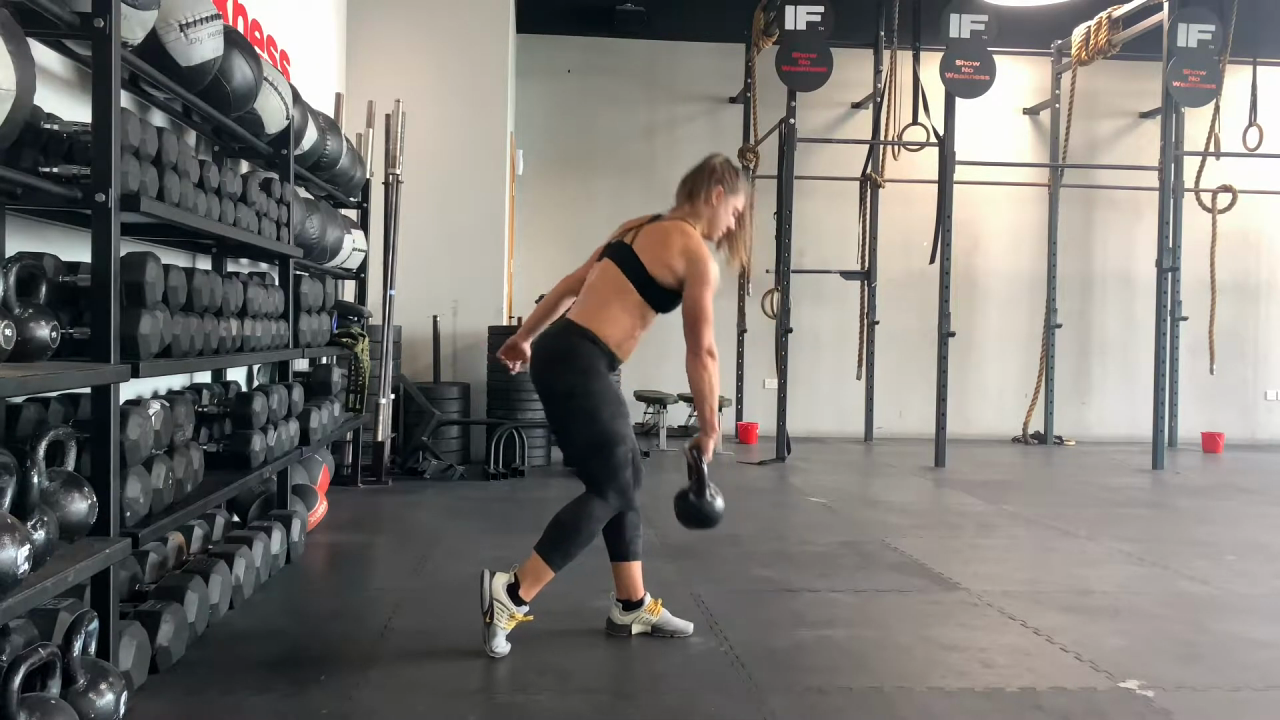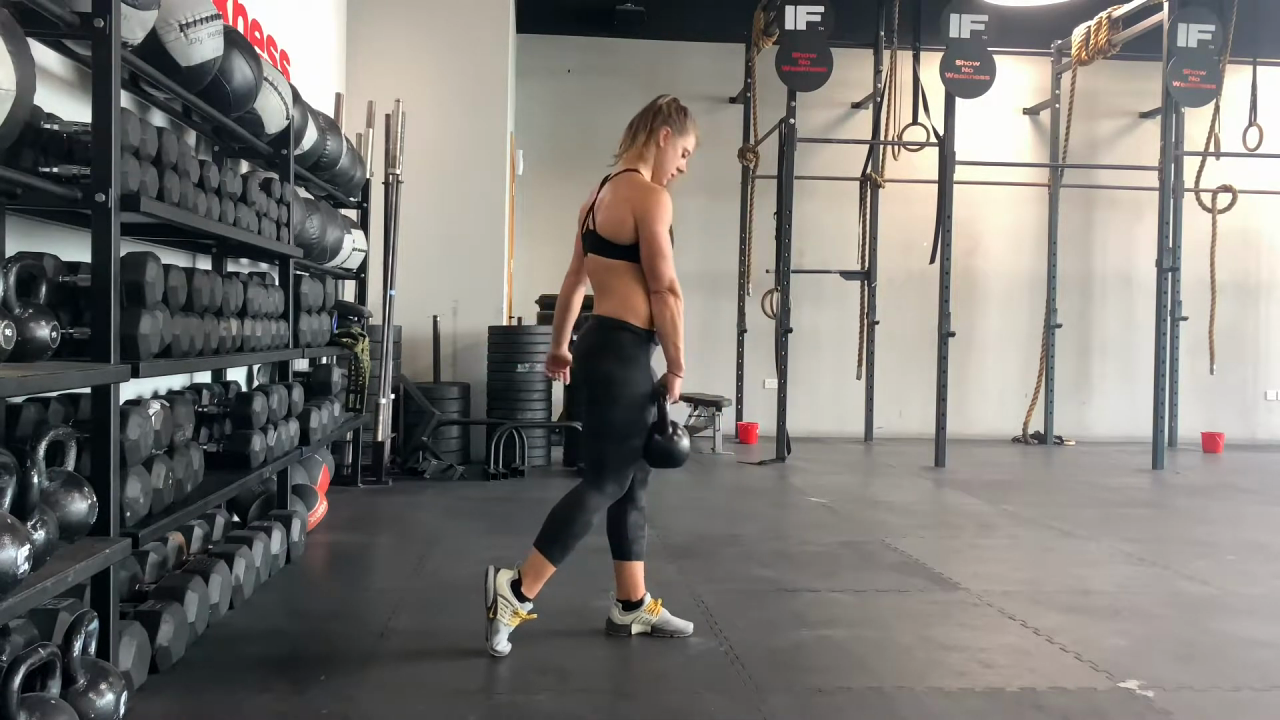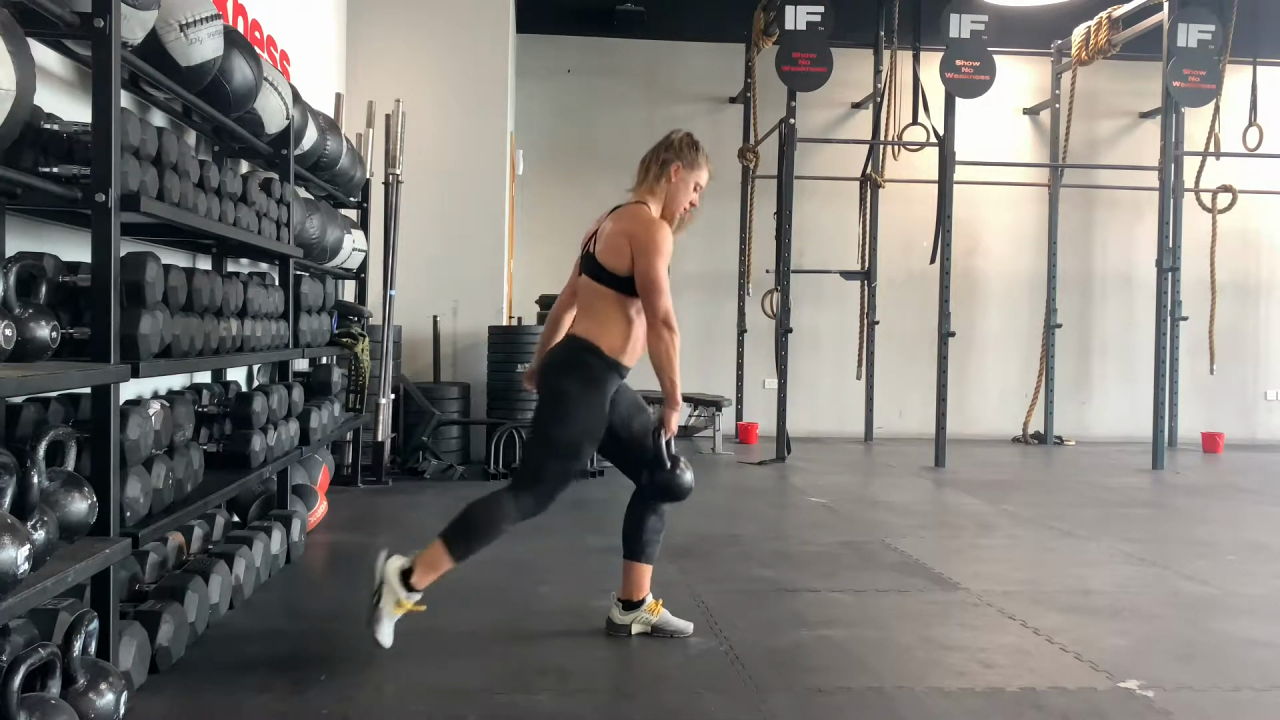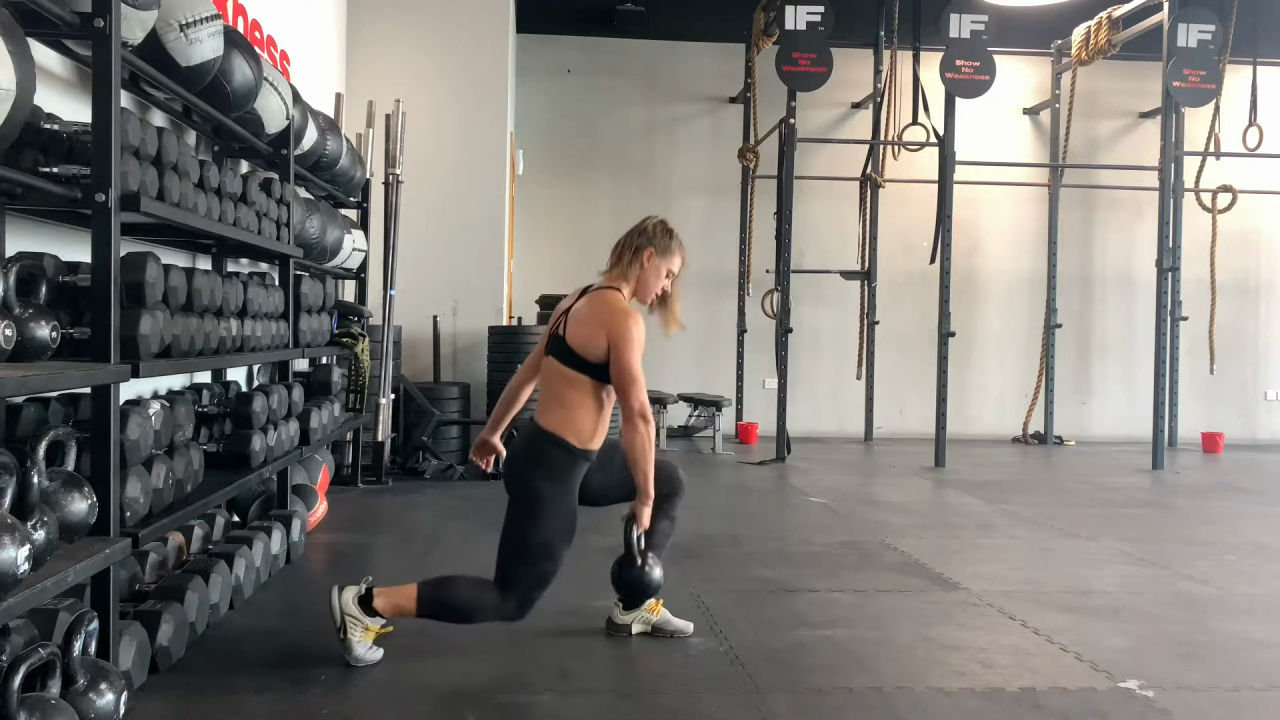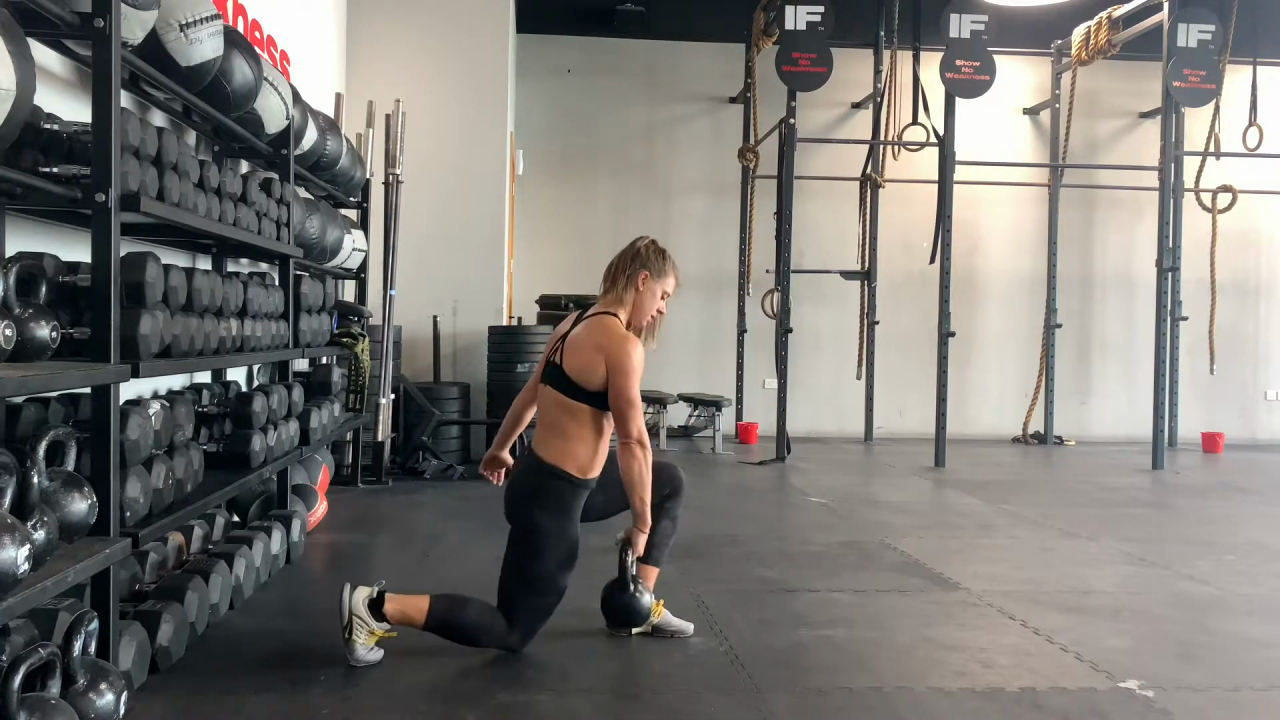
dt=0.4s
person 1, frame 1
left shoulder: (641, 227)
right shoulder: (696, 254)
left elbow: (574, 282)
right elbow: (702, 353)
left wrist: (526, 335)
right wrist: (708, 432)
left hip: (560, 351)
right hip: (578, 363)
left knee: (624, 479)
right knee: (609, 489)
left ankle: (631, 606)
right ankle: (512, 596)
person 1, frame 2
left shoulder: (604, 192)
right shoulder: (649, 197)
left elbow: (574, 279)
right elbow: (665, 290)
left wrist: (560, 344)
right wrist: (676, 368)
left hip: (603, 346)
right hip: (621, 353)
left knee: (630, 480)
right knee: (605, 482)
left ankle: (631, 606)
right ankle: (514, 592)
person 1, frame 3
left shoulder: (616, 219)
right shoulder: (652, 230)
left elbow: (568, 298)
right elbow: (661, 322)
left wrist: (544, 359)
right wrist: (673, 401)
left hip: (597, 379)
right hip: (583, 380)
right knee: (530, 494)
left ankle: (633, 608)
right ankle: (402, 582)
person 1, frame 4
left shoulder: (579, 300)
right shoulder: (622, 317)
left elbow: (527, 374)
right elbow: (636, 414)
left wrist: (492, 432)
right wrist: (644, 499)
left hip: (557, 454)
right hip: (551, 469)
left knee: (670, 485)
right knee: (511, 599)
left ankle: (633, 608)
right ankle: (365, 605)
person 1, frame 5
left shoulder: (576, 324)
right shoulder: (621, 345)
left elbow: (530, 395)
right elbow: (632, 442)
left wrist: (500, 449)
right wrist: (641, 525)
left hip: (551, 478)
right hip: (551, 496)
left knee: (669, 484)
right knee: (513, 632)
right ankle: (374, 608)
